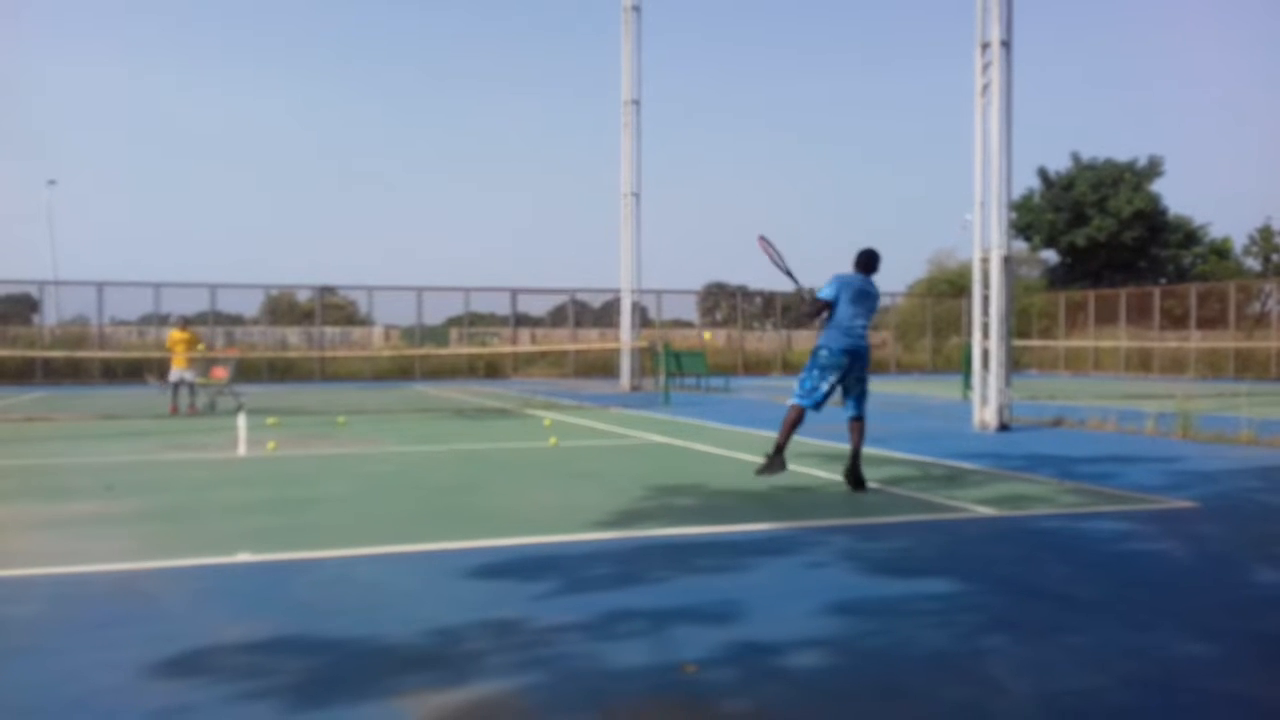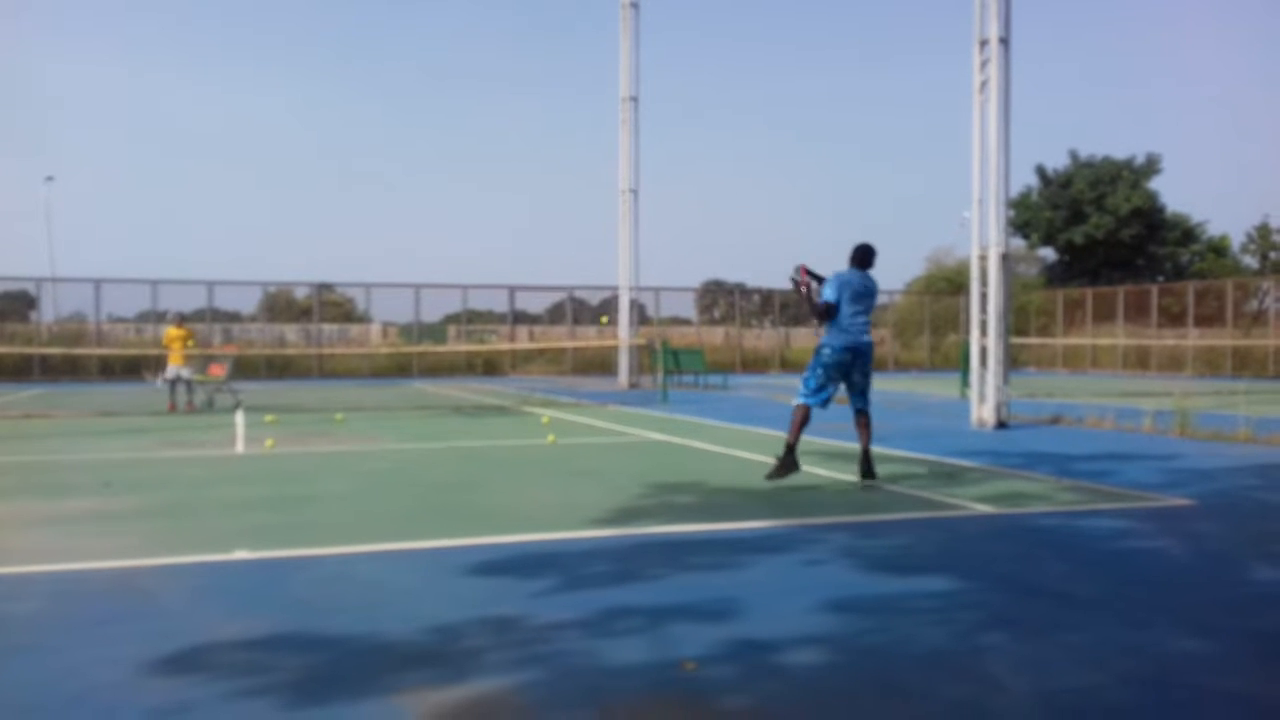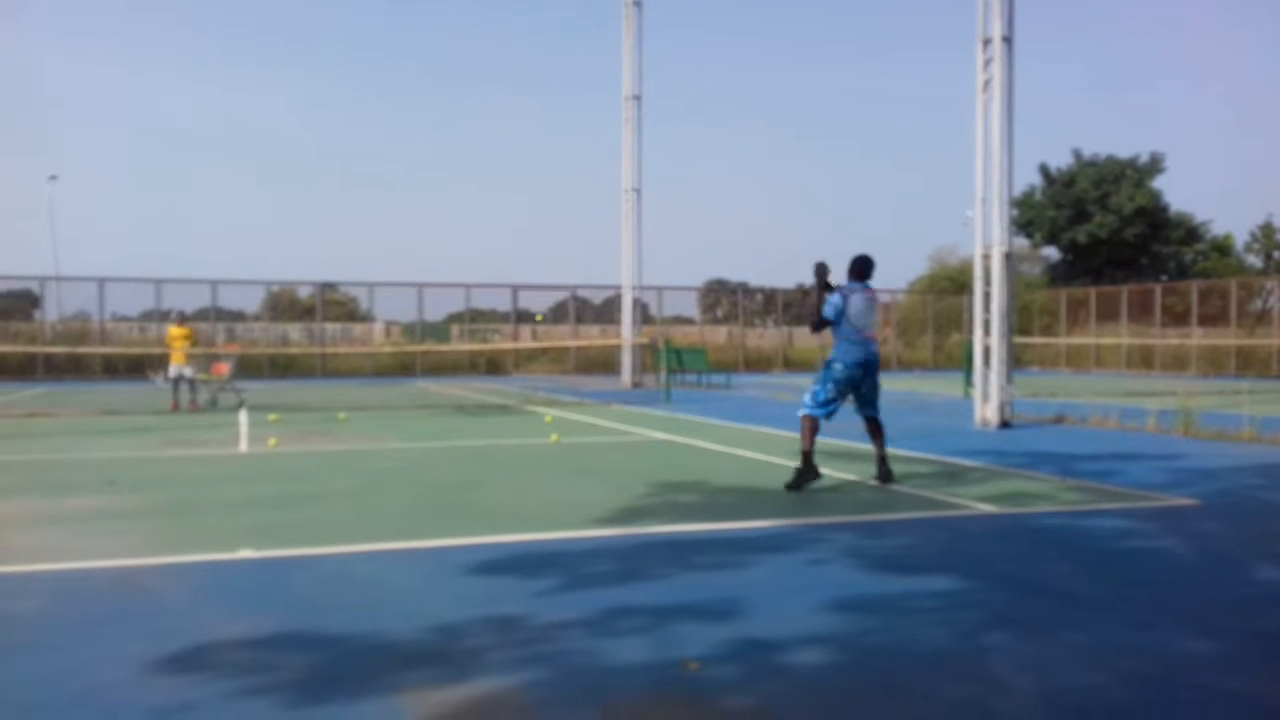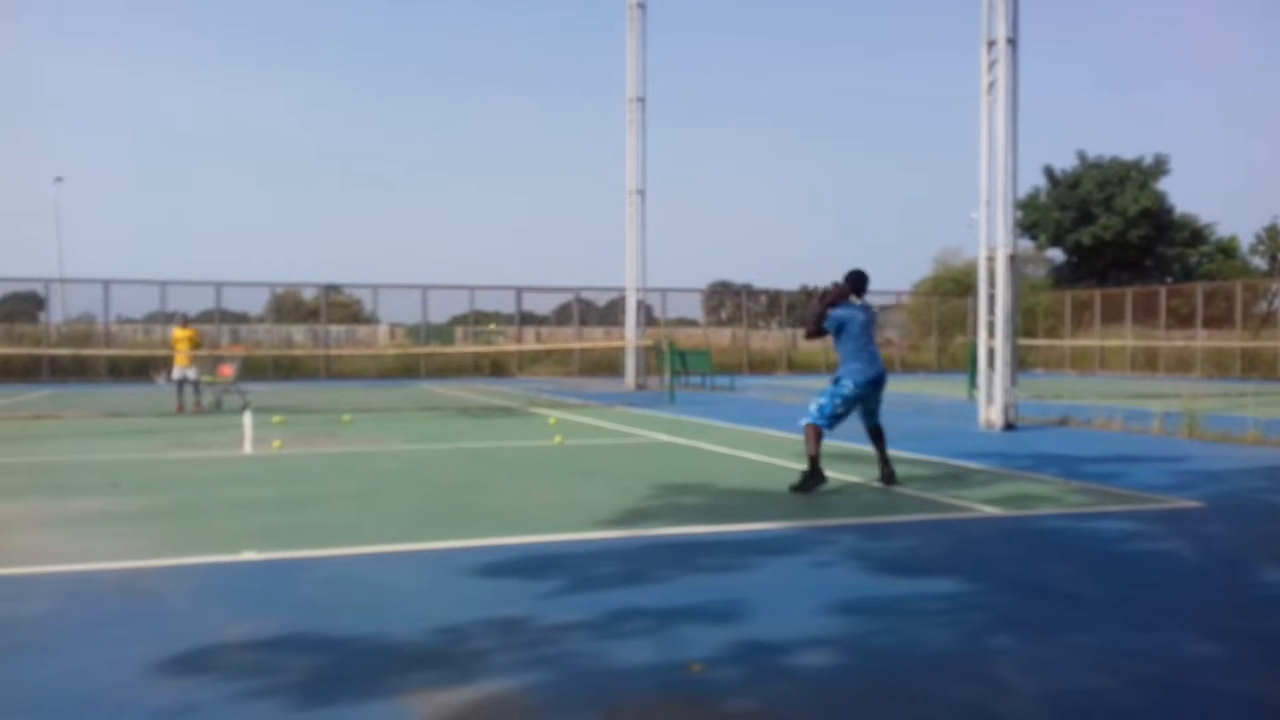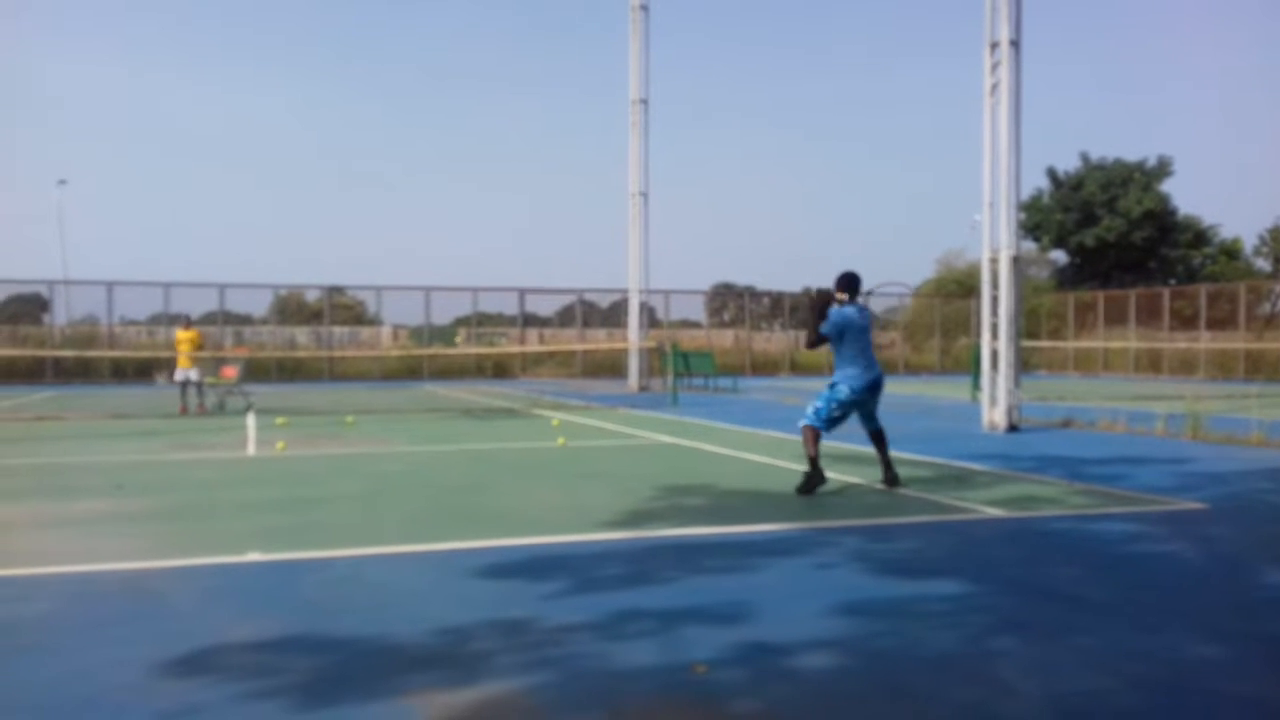
dt=0.1s
person 1, frame 1
left shoulder: (840, 281)
right shoulder: (874, 294)
left elbow: (813, 313)
left wrist: (811, 311)
left hip: (832, 350)
right hip: (859, 353)
left knee: (800, 402)
right knee: (856, 413)
left ankle: (777, 454)
right ankle: (854, 467)
person 1, frame 2
left shoulder: (839, 279)
right shoulder: (872, 286)
left elbow: (822, 314)
left wrist: (809, 295)
right wrist: (814, 282)
left hip: (834, 349)
right hip: (862, 349)
left knee: (803, 401)
right knee: (860, 407)
left ankle: (789, 455)
right ankle: (865, 461)
person 1, frame 3
left shoulder: (840, 296)
right shoulder: (869, 296)
left elbow: (815, 326)
left wrist: (819, 296)
right wrist: (824, 286)
left hip: (844, 363)
right hip: (869, 361)
left knee: (810, 410)
right knee: (870, 413)
left ankle: (808, 466)
right ankle: (883, 466)
person 1, frame 4
left shoulder: (843, 312)
right shoulder: (867, 311)
left elbow: (811, 333)
right elbow: (831, 321)
left wrist: (823, 306)
right wrist: (828, 305)
left hip: (853, 380)
right hip: (876, 377)
left knee: (812, 421)
right knee: (871, 421)
left ankle: (814, 471)
right ankle: (886, 468)
person 1, frame 5
left shoulder: (840, 316)
right shoulder: (862, 312)
left elbow: (811, 343)
left wrist: (815, 311)
right wrist: (823, 308)
left hip: (849, 384)
right hip: (873, 380)
left knee: (810, 423)
right knee: (872, 425)
left ankle: (815, 472)
right ankle: (889, 471)
